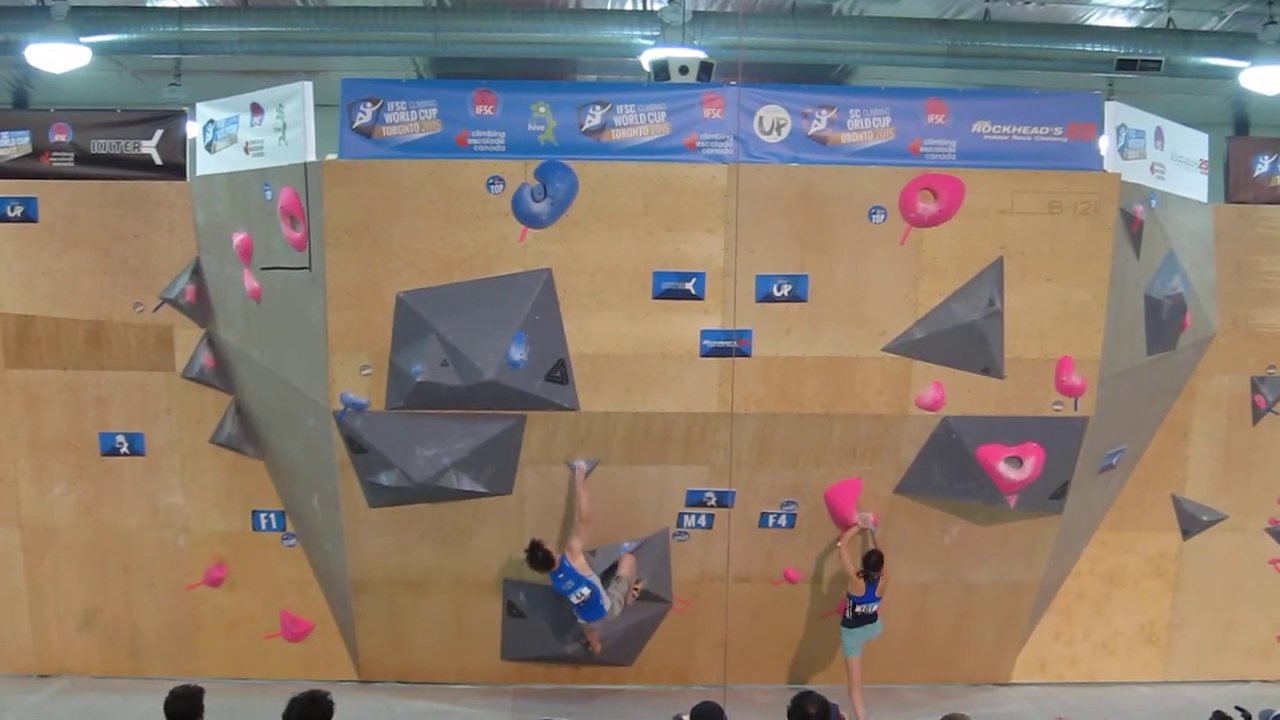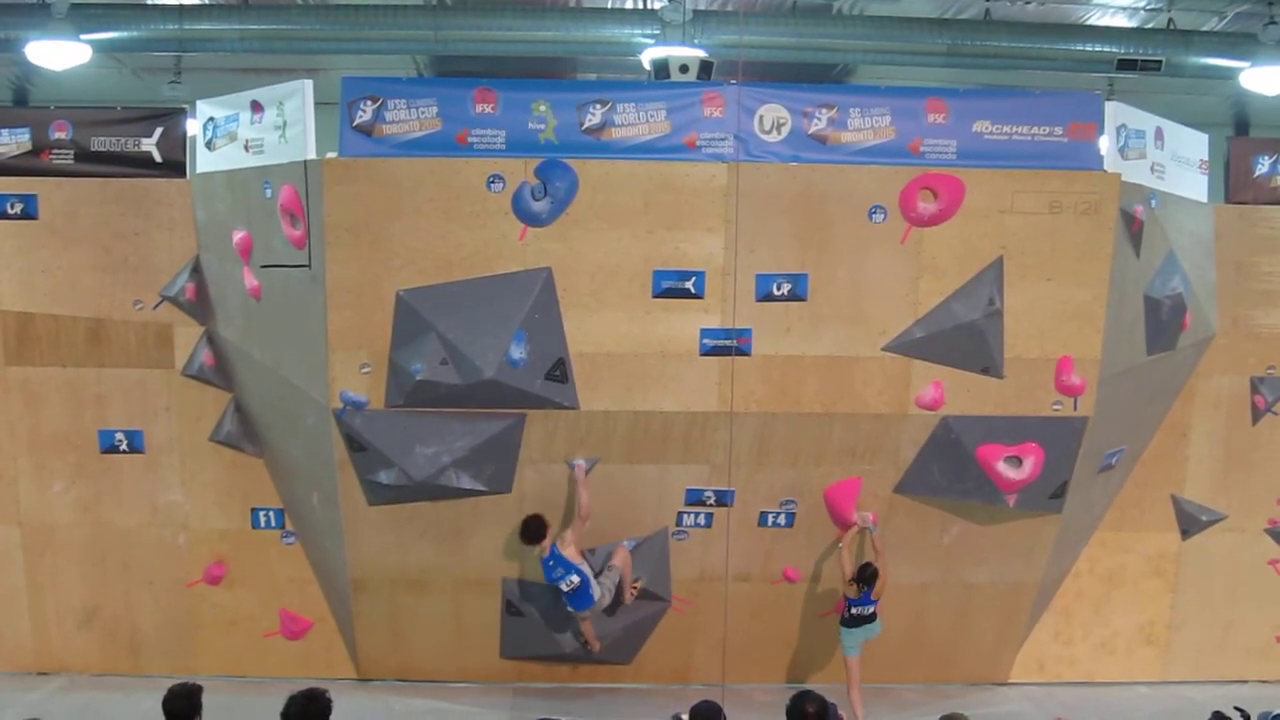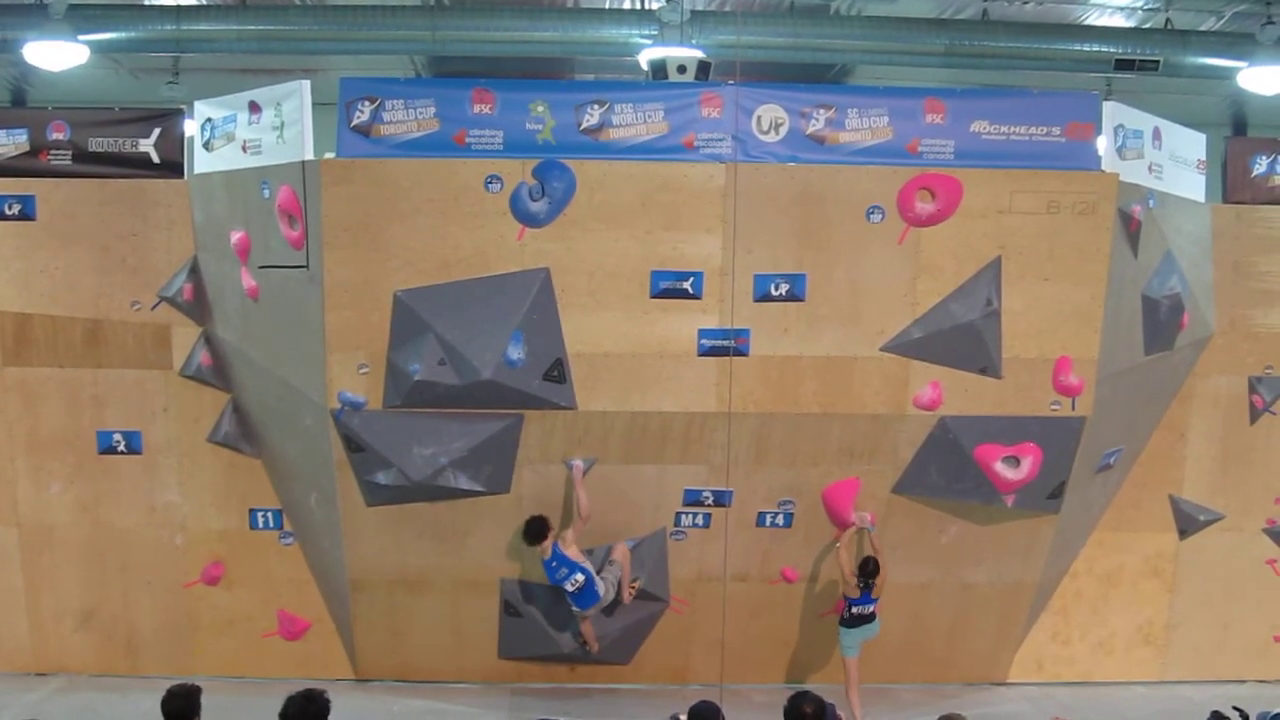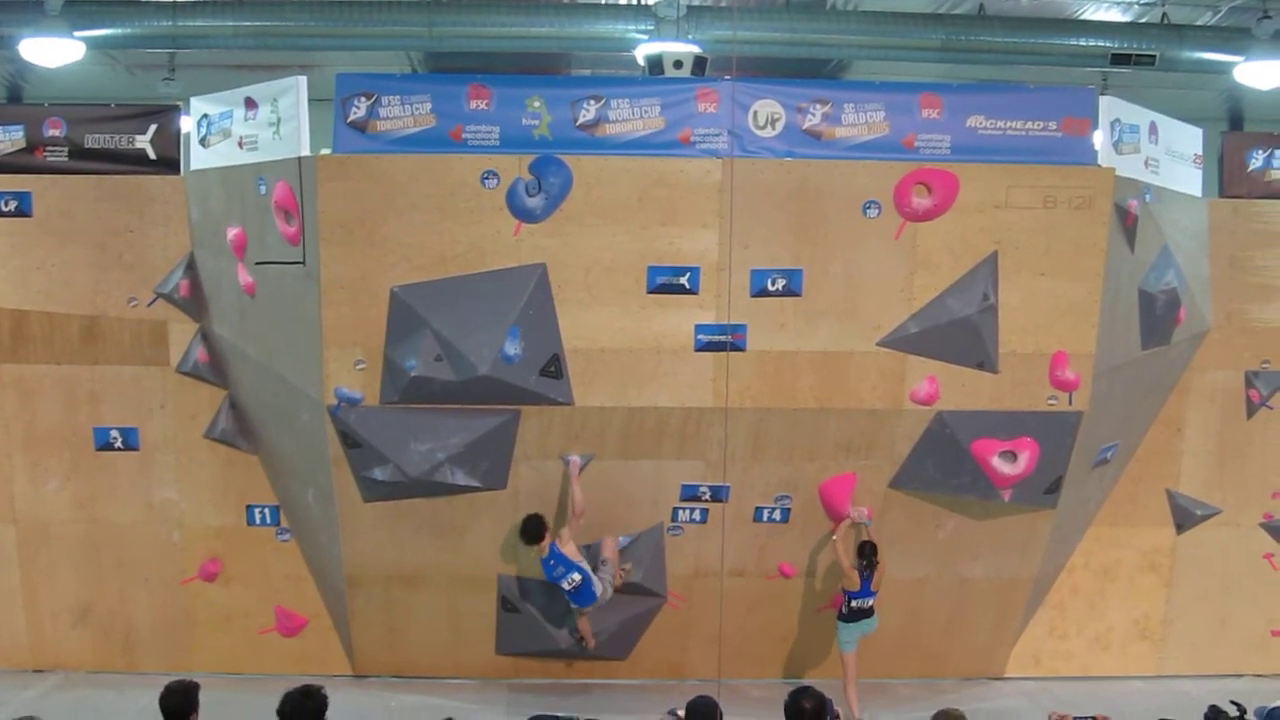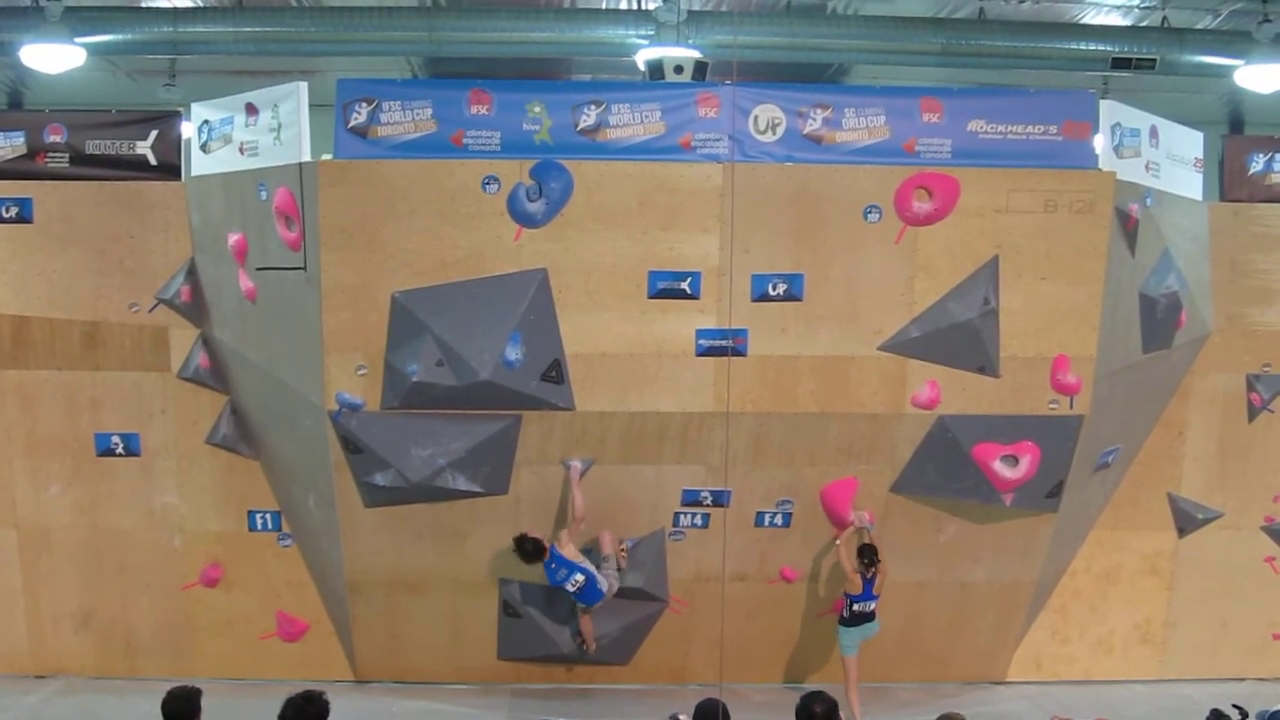
dt=0.5s
person 1, frame 1
left shoulder: (855, 580)
right shoulder: (882, 581)
left elbow: (843, 545)
right elbow: (880, 553)
left wrist: (858, 527)
right wrist: (871, 531)
left hip: (853, 632)
right hip: (874, 628)
left knee: (855, 682)
person 1, frame 2
left shoulder: (850, 583)
right shoulder: (880, 584)
left elbow: (844, 547)
right elbow: (879, 553)
left wrist: (857, 526)
right wrist: (870, 529)
left hip: (851, 633)
right hip: (872, 628)
left knee: (854, 682)
person 1, frame 3
left shoulder: (850, 582)
right shoulder: (879, 583)
left elbow: (842, 546)
right elbow: (877, 552)
left wrist: (855, 526)
right wrist: (869, 529)
left hip: (850, 632)
right hip: (872, 628)
left knee: (852, 682)
person 1, frame 4
left shoulder: (850, 575)
right shoulder: (878, 573)
left elbow: (838, 538)
right elbow: (874, 547)
left wrist: (850, 519)
right wrist: (866, 524)
left hip: (849, 627)
right hip: (870, 622)
left knee: (850, 677)
person 1, frame 5
left shoulder: (853, 579)
right shoulder: (880, 577)
left elbow: (840, 543)
right elbow: (873, 551)
left wrist: (854, 526)
right wrist: (866, 529)
left hip: (849, 631)
right hip: (871, 627)
left knee: (851, 681)
person 2, frame 1
left shoulder: (554, 578)
right shoulder: (572, 557)
right elbow: (584, 518)
right wrist: (579, 480)
left hip: (588, 621)
right hip: (610, 609)
right knee: (628, 558)
left ankle: (595, 647)
right ankle: (630, 595)
person 2, frame 2
left shoulder: (543, 561)
right shoulder: (563, 545)
right elbow: (583, 514)
right wrist: (580, 478)
left hip: (578, 608)
right hip: (598, 598)
left knee: (583, 614)
right knee: (622, 550)
left ankle: (594, 644)
right ankle: (628, 593)
person 2, frame 3
left shoulder: (545, 563)
right shoulder: (564, 544)
right elbow: (584, 515)
right wrist: (577, 479)
left hip: (582, 607)
right hip: (602, 593)
left knee: (583, 618)
right knee: (621, 547)
left ankle: (593, 645)
right ankle: (625, 592)
person 2, frame 4
left shoulder: (544, 561)
right shoulder: (561, 543)
right elbow: (578, 512)
right wrist: (573, 475)
left hip: (580, 603)
right hip: (600, 591)
left knee: (580, 614)
right knee: (609, 541)
left ankle: (589, 641)
right ankle: (617, 578)
person 2, frame 5
left shoulder: (548, 571)
right shoulder: (561, 546)
right elbow: (578, 517)
right wrist: (574, 480)
left hip: (586, 600)
right hip: (607, 585)
left knee: (583, 615)
right knee: (605, 535)
left ankle: (590, 645)
right ankle: (620, 562)
